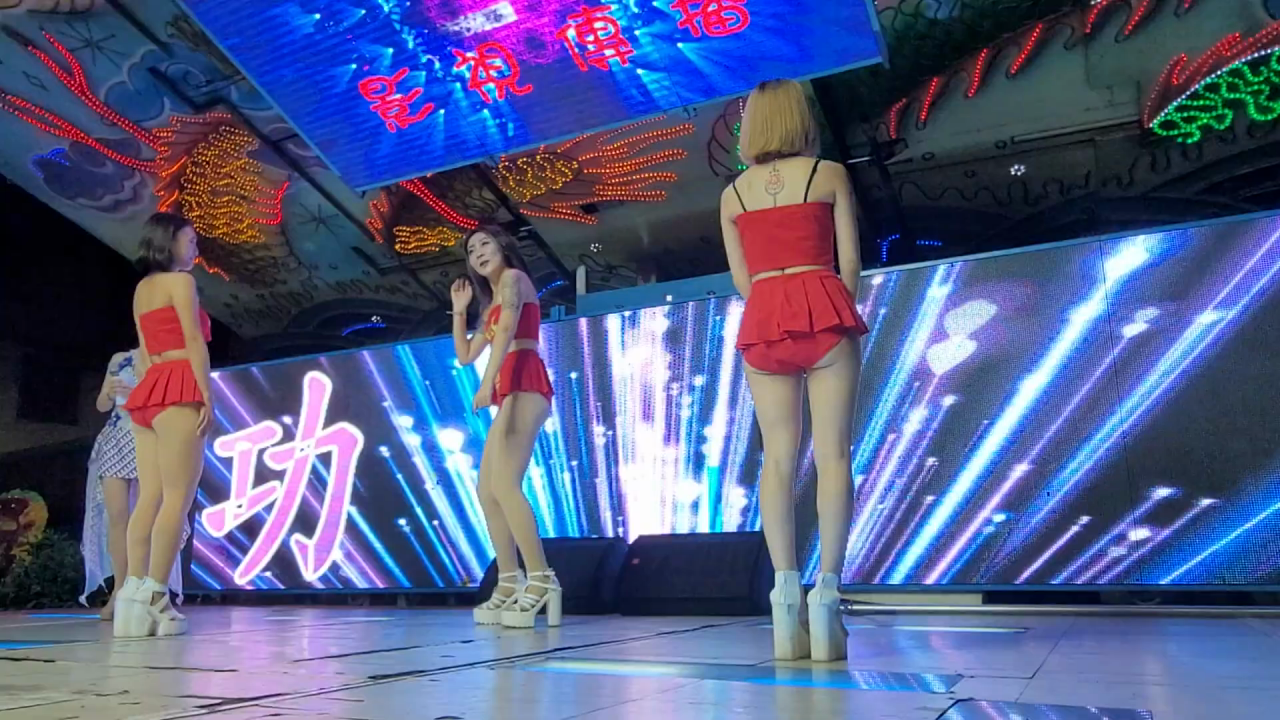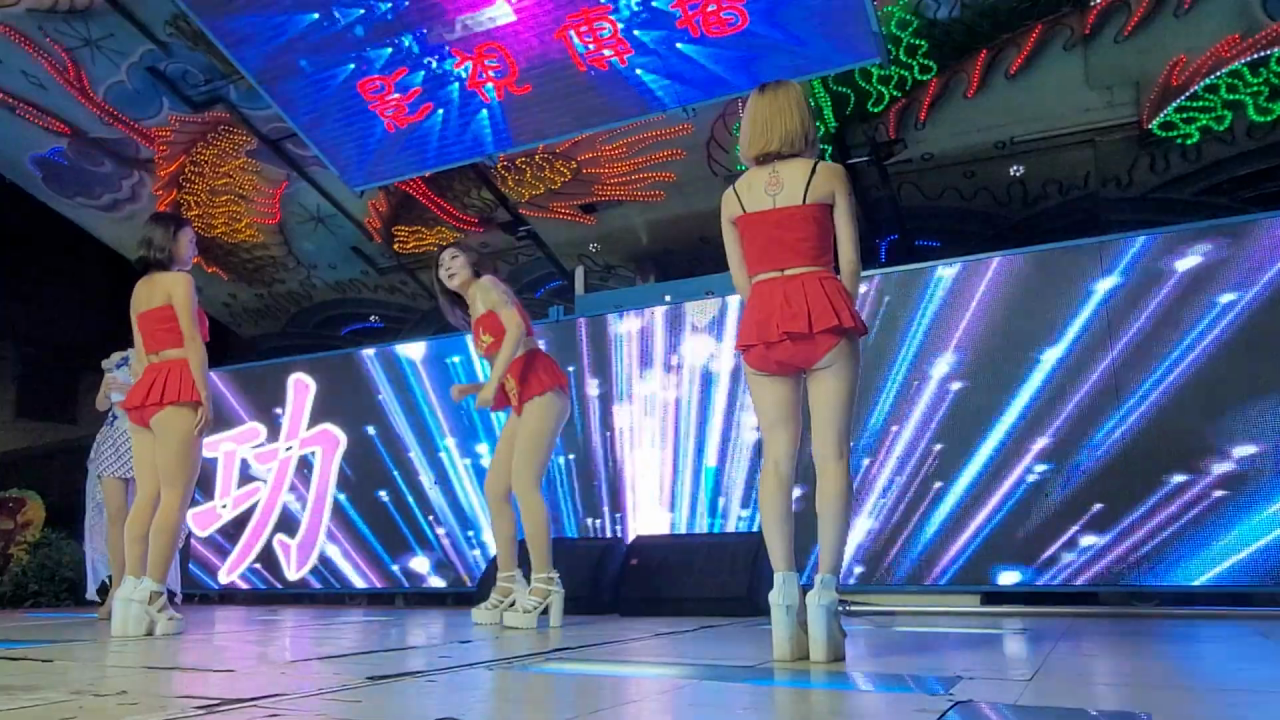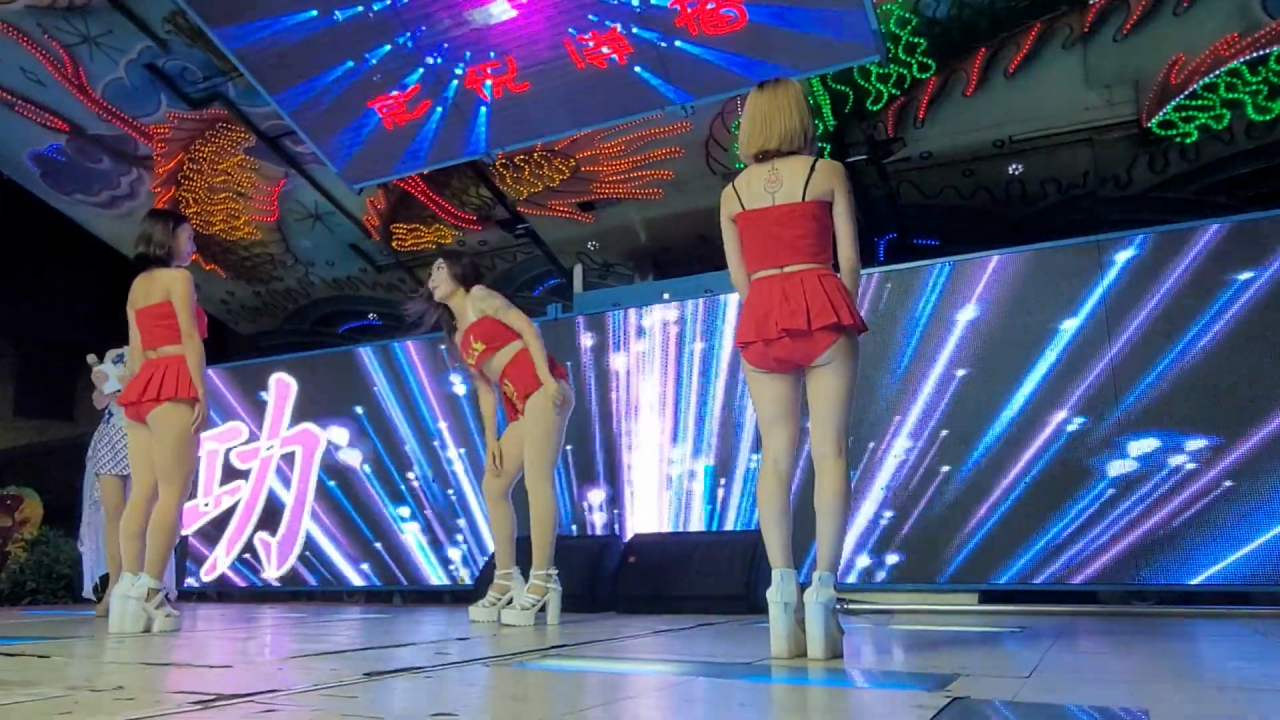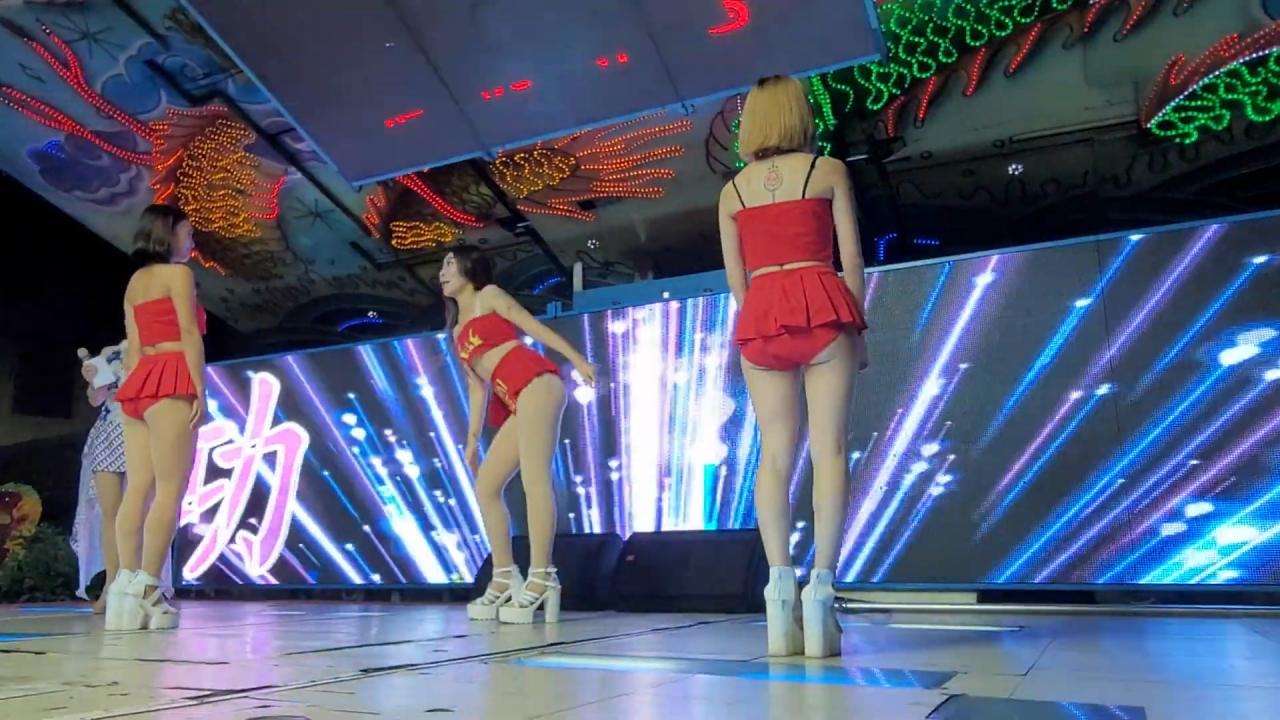
dt=0.2s
person 1, frame 1
left shoulder: (732, 193)
right shoulder: (829, 174)
left elbow: (741, 277)
right elbow: (849, 259)
left hip: (762, 321)
right hip: (823, 313)
left knee: (778, 458)
right knee: (832, 453)
left ankle: (786, 594)
right ankle: (826, 590)
person 1, frame 2
left shoulder: (733, 194)
right shoulder: (829, 174)
left elbow: (742, 278)
right elbow: (850, 261)
left hip: (763, 323)
right hip: (823, 313)
left knee: (778, 459)
right knee: (830, 454)
left ankle: (785, 594)
right ankle: (825, 591)
person 1, frame 3
left shoulder: (732, 191)
right shoulder: (827, 172)
left elbow: (739, 275)
right elbow: (849, 260)
right wrist: (846, 322)
left hip: (761, 320)
right hip: (820, 309)
left knee: (776, 456)
right knee: (830, 451)
left ankle: (783, 591)
right ankle: (822, 588)
person 1, frame 4
left shoulder: (732, 190)
right shoulder: (829, 170)
left elbow: (735, 274)
right elbow: (851, 256)
right wrist: (857, 323)
left hip: (760, 317)
right hip: (821, 310)
left knee: (775, 454)
right knee: (828, 449)
left ankle: (781, 589)
right ankle: (821, 587)
person 2, frame 1
left shoulder: (142, 288)
right shoulder: (180, 280)
left elbow: (145, 352)
right elbow: (194, 340)
left wrist: (146, 395)
right wrist: (207, 395)
left hip: (148, 393)
right hip: (178, 390)
left knee: (150, 497)
right knee: (177, 497)
left ankle: (135, 593)
right ankle: (152, 597)
person 2, frame 2
left shoulder: (139, 288)
right shoulder: (179, 280)
left elbow: (140, 352)
right elbow: (192, 340)
left wrist: (144, 394)
right wrist: (204, 395)
left hip: (145, 393)
right hip: (175, 390)
left knee: (147, 496)
right knee: (175, 496)
left ankle: (132, 592)
right ankle: (150, 596)
person 2, frame 3
left shoulder: (137, 285)
right shoulder: (178, 277)
left elbow: (135, 349)
right elbow: (190, 336)
left wrist: (140, 390)
right wrist: (201, 393)
left hip: (141, 389)
right hip: (172, 385)
left knee: (143, 493)
right knee: (172, 492)
left ankle: (130, 588)
right ankle: (148, 593)
person 2, frame 4
left shoulder: (135, 281)
right shoulder: (178, 273)
left elbow: (132, 345)
right elbow: (189, 334)
left wrist: (137, 388)
right wrist: (200, 390)
left hip: (138, 386)
right hip: (170, 383)
left knee: (138, 489)
right knee: (169, 489)
left ankle: (127, 585)
right ankle: (146, 590)
person 3, frame 1
left shoulder: (514, 277)
right shoulder: (492, 301)
left elbow: (507, 330)
right elbow: (465, 356)
left wrist: (486, 381)
right wrist: (460, 310)
left hip: (526, 388)
right hip: (511, 397)
left knee: (504, 485)
right knee: (486, 491)
left ankle: (541, 581)
right ankle: (510, 583)
person 3, frame 2
left shoulder: (488, 285)
right shoulder: (474, 325)
left elbow: (516, 329)
left wrist: (493, 382)
right wrist: (474, 390)
left hip: (540, 388)
right hip: (522, 401)
left knee: (524, 485)
right knee: (495, 488)
left ankle: (544, 584)
right ankle: (509, 583)
person 3, frame 3
left shoulder: (480, 297)
right shoulder: (458, 337)
left elbow: (528, 328)
right elbow: (486, 390)
left wrist: (547, 374)
right wrist: (492, 439)
left hip: (543, 386)
right hip: (523, 402)
left knee: (537, 480)
right knee: (493, 486)
left ankle: (542, 581)
right ankle: (507, 581)
person 3, frame 4
left shoulder: (489, 296)
right shoulder: (458, 332)
left elbow: (532, 326)
right elbow: (478, 390)
left wrist: (577, 360)
right wrist: (470, 440)
left hip: (535, 384)
right hip: (516, 403)
left knee: (534, 477)
right knee: (485, 487)
left ankle: (542, 579)
right ankle: (506, 579)
person 4, frame 1
right shoulder: (118, 359)
right elbow: (101, 405)
right wrist: (109, 392)
right hip: (115, 443)
right knee: (116, 516)
right ankle: (118, 590)
person 4, frame 2
right shoulder: (115, 359)
right elbow: (100, 405)
right wrist: (106, 390)
right hip: (113, 442)
right knee: (114, 515)
right ankle: (116, 589)
person 4, frame 3
right shoulder: (112, 357)
right elbow: (99, 403)
right wrist: (98, 385)
right hip: (111, 438)
right knee: (111, 513)
right ankle: (112, 586)
person 4, frame 4
right shoulder: (108, 354)
right elbow: (95, 400)
right wrist: (91, 381)
right hip: (107, 436)
right knee: (108, 510)
right ankle: (110, 584)
